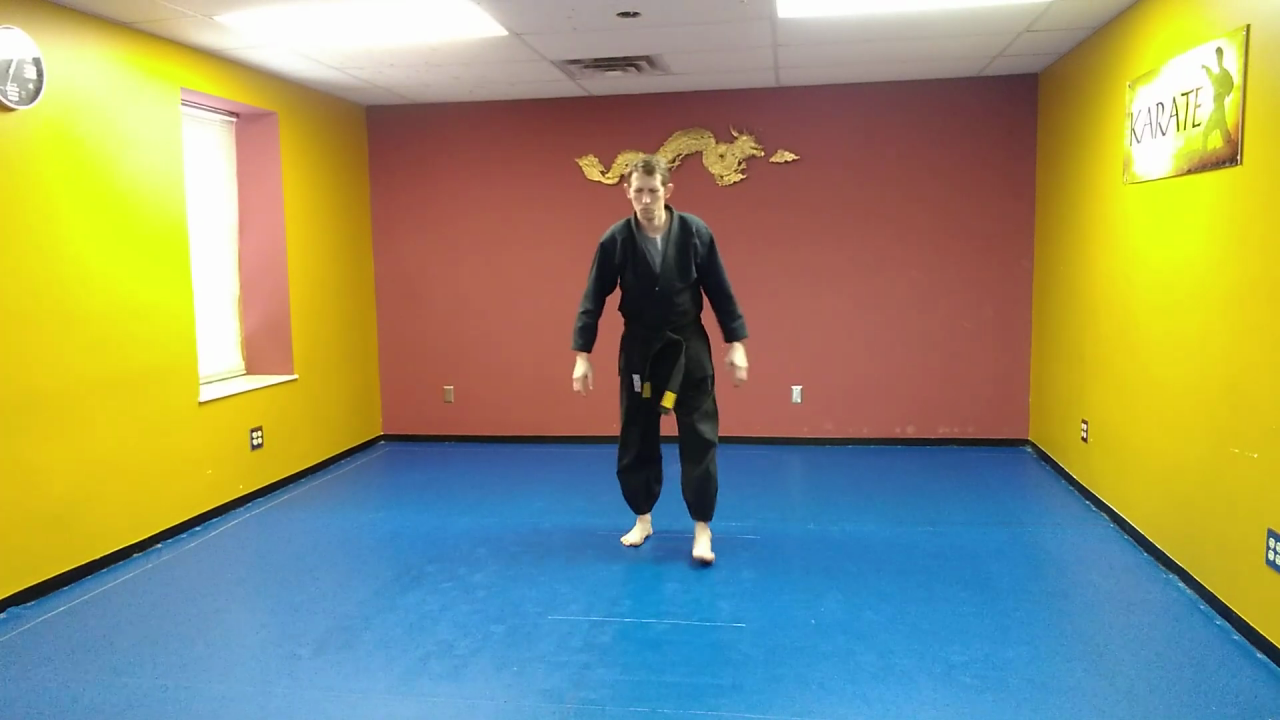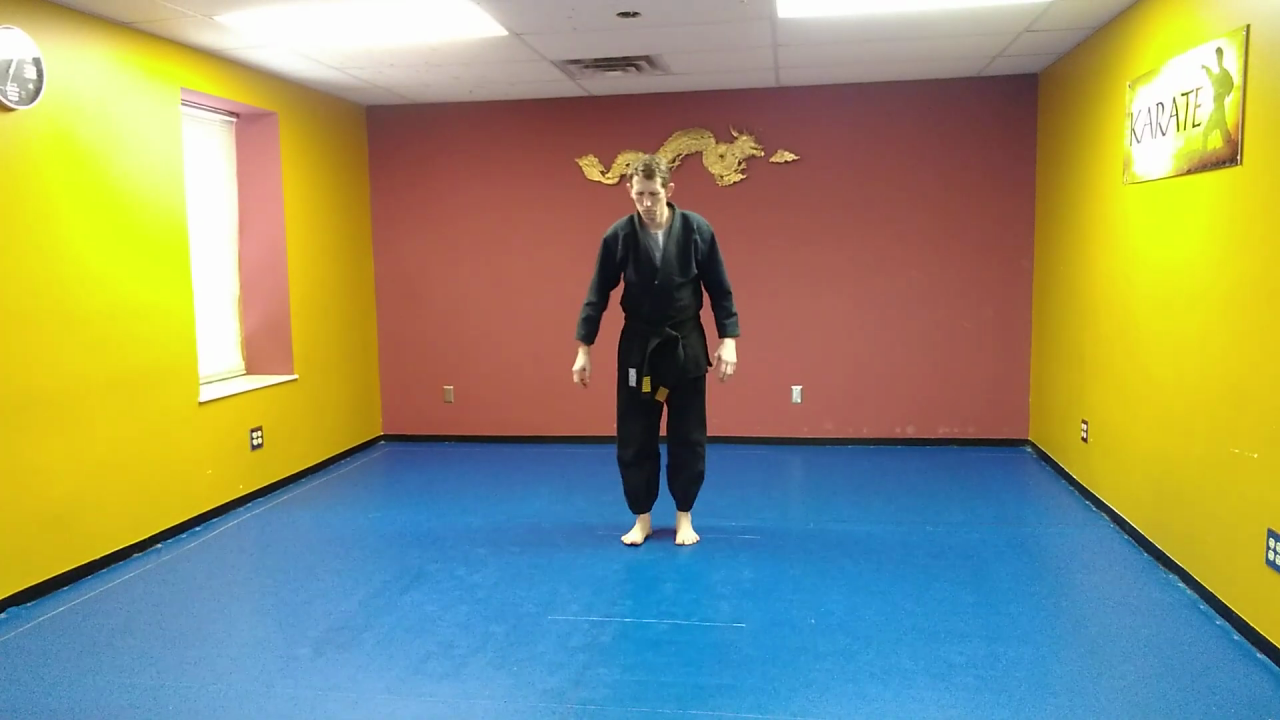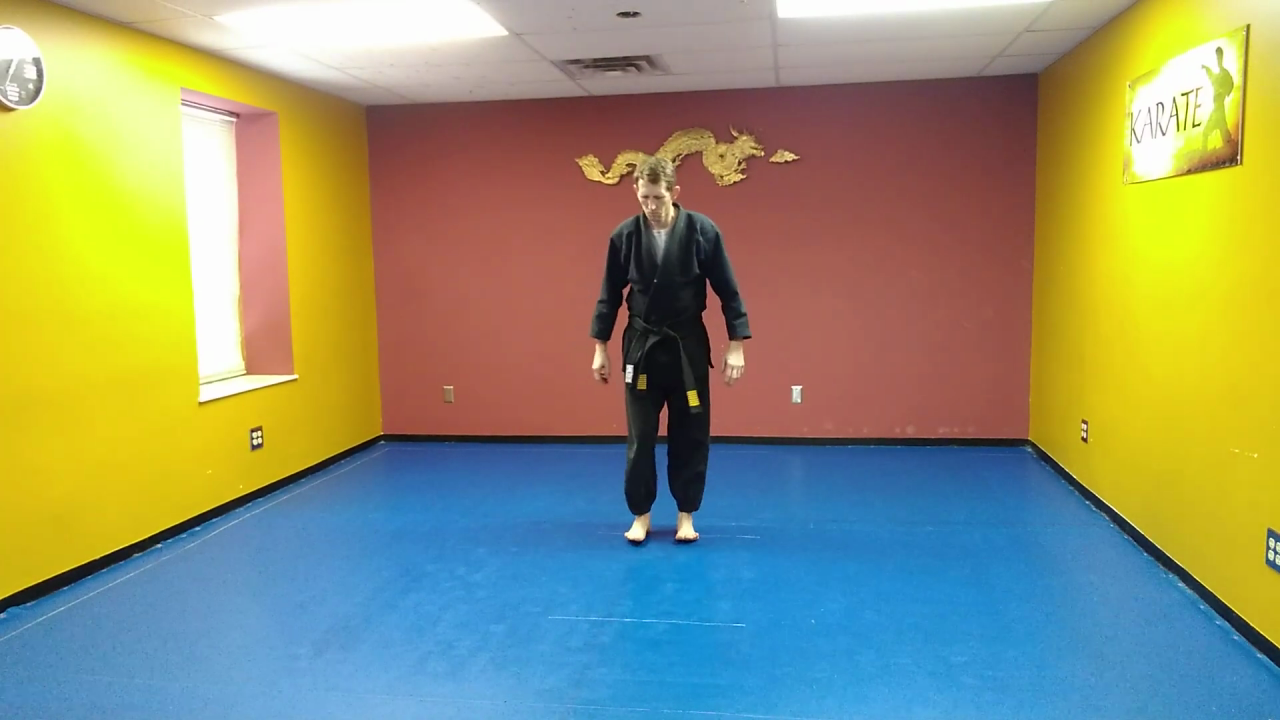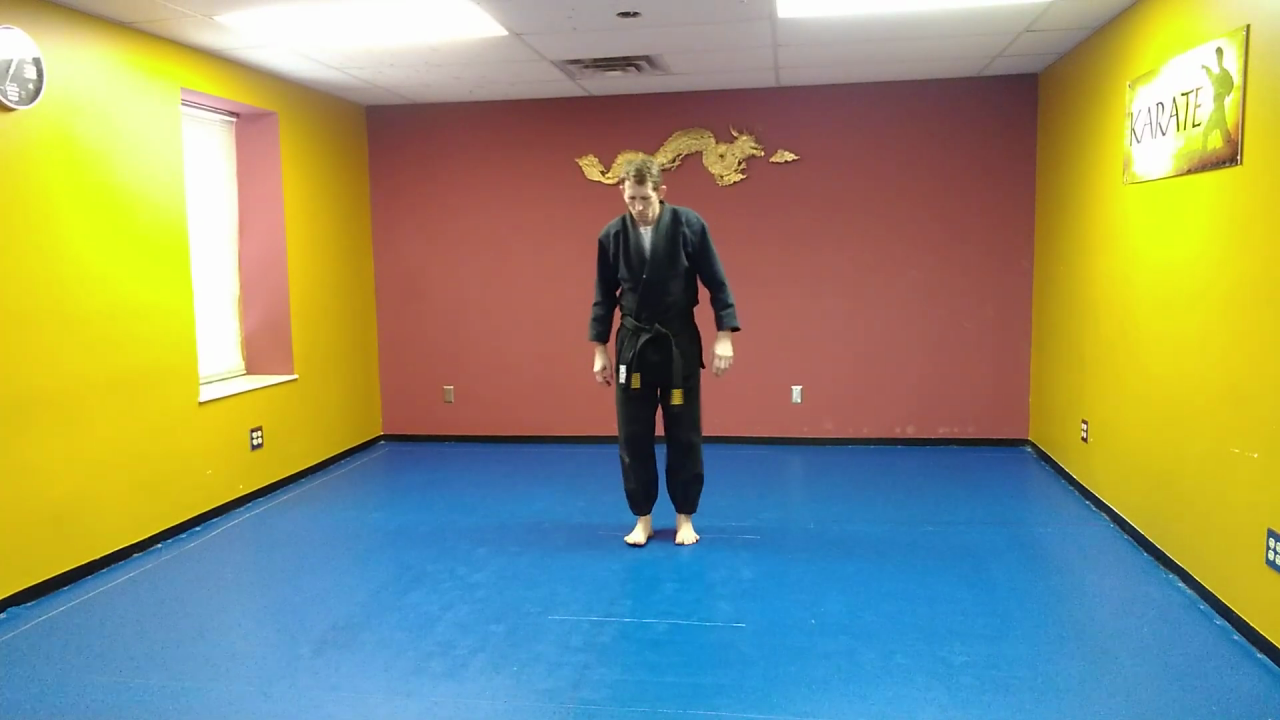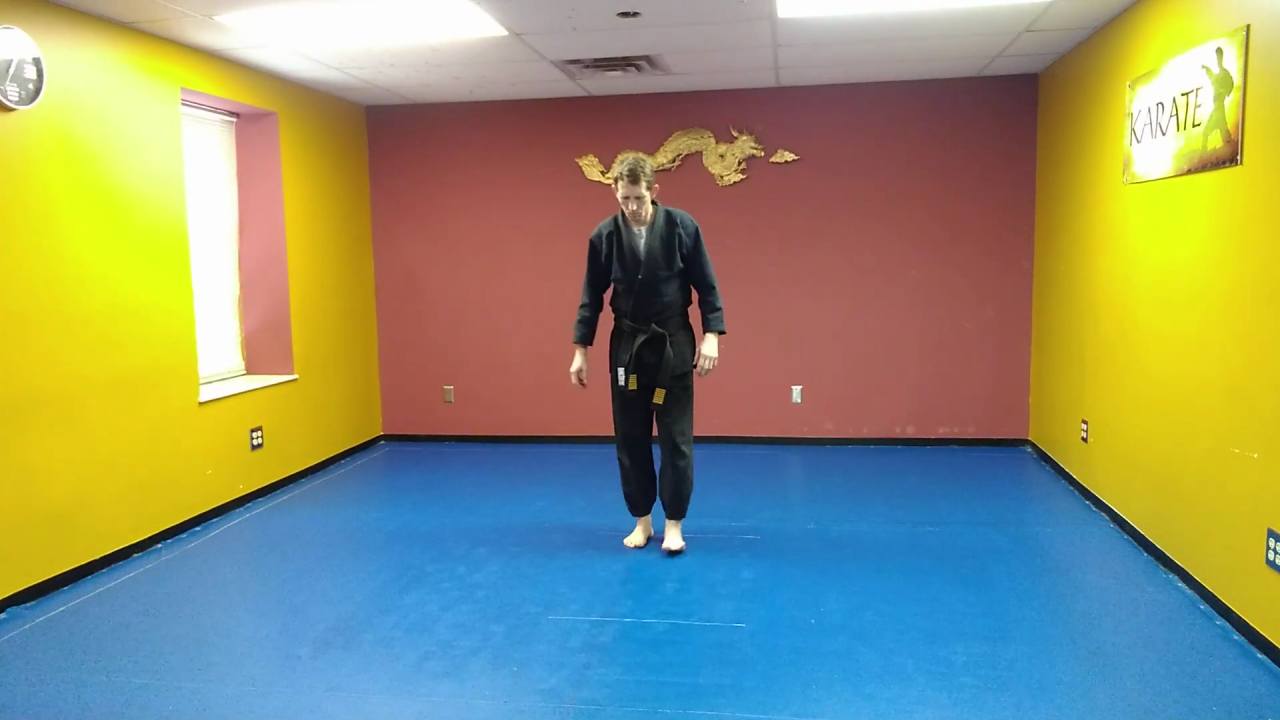
dt=0.3s
person 1, frame 1
left shoulder: (695, 232)
right shoulder: (615, 240)
left elbow: (720, 292)
right elbow: (593, 299)
left wrist: (736, 345)
right wrist: (582, 356)
left hip: (689, 346)
right hip: (641, 349)
left knee: (700, 439)
right knee: (637, 442)
left ankle: (702, 530)
right ankle: (643, 518)
person 1, frame 2
left shoulder: (697, 229)
right shoulder: (618, 235)
left elbow: (719, 289)
right elbow: (598, 295)
left wrist: (728, 341)
right wrist: (584, 349)
left hip: (686, 343)
right hip: (639, 345)
left knee: (688, 437)
right knee: (635, 438)
left ankle: (684, 516)
right ankle: (642, 518)
person 1, frame 3
left shoulder: (702, 230)
right shoulder: (624, 235)
left elbow: (728, 291)
right elbow: (610, 294)
left wrist: (736, 344)
right wrist: (600, 347)
left hip: (687, 344)
right hip: (641, 344)
left knee: (690, 437)
right knee: (640, 437)
left ankle: (685, 515)
right ankle: (641, 516)
person 1, frame 4
left shoulder: (688, 225)
right shoulder: (612, 234)
left elbow: (716, 283)
right elbow: (604, 296)
left wrist: (724, 335)
right wrist: (600, 350)
left hip: (678, 342)
right hip: (632, 342)
left knee: (684, 435)
right knee: (633, 437)
left ankle: (684, 516)
right ankle: (643, 519)
person 1, frame 5
left shoulder: (681, 226)
right shoulder: (604, 235)
left elbow: (706, 285)
right elbow: (592, 296)
left wrist: (711, 335)
right wrist: (581, 351)
left hip: (674, 342)
right hip: (627, 344)
left knee: (676, 436)
right knee: (630, 438)
left ankle: (673, 523)
right ankle: (642, 520)
